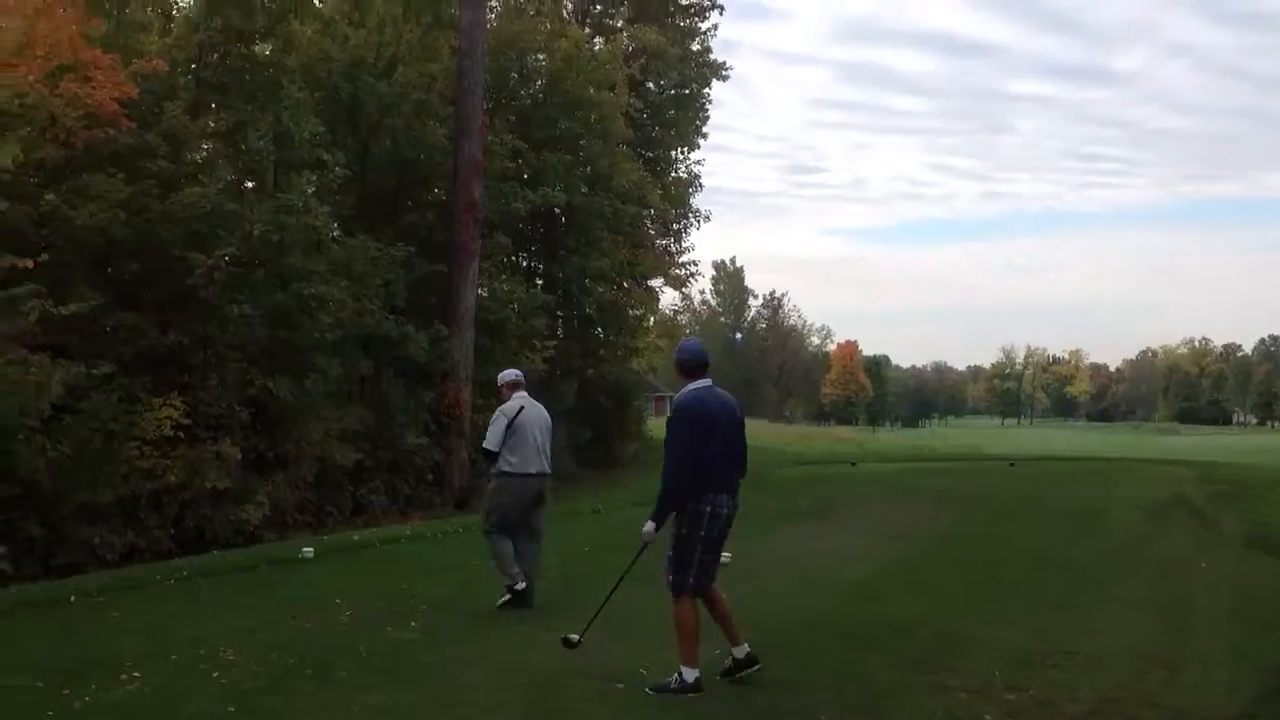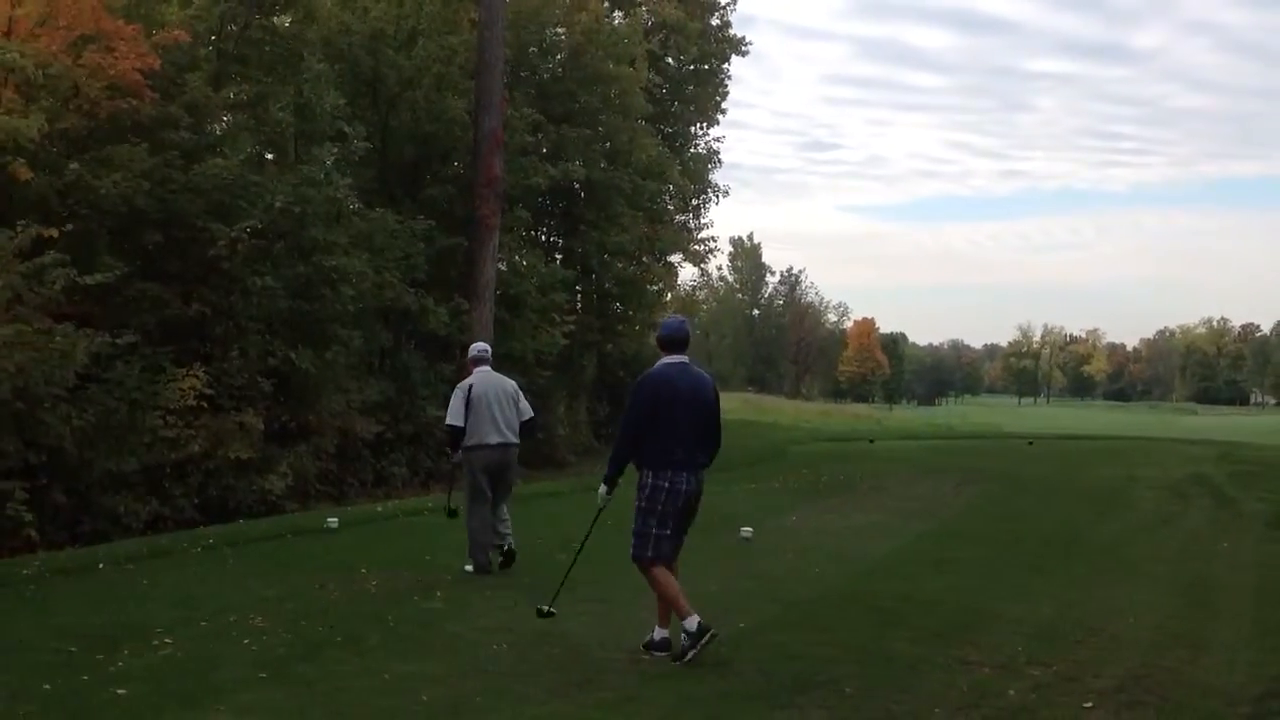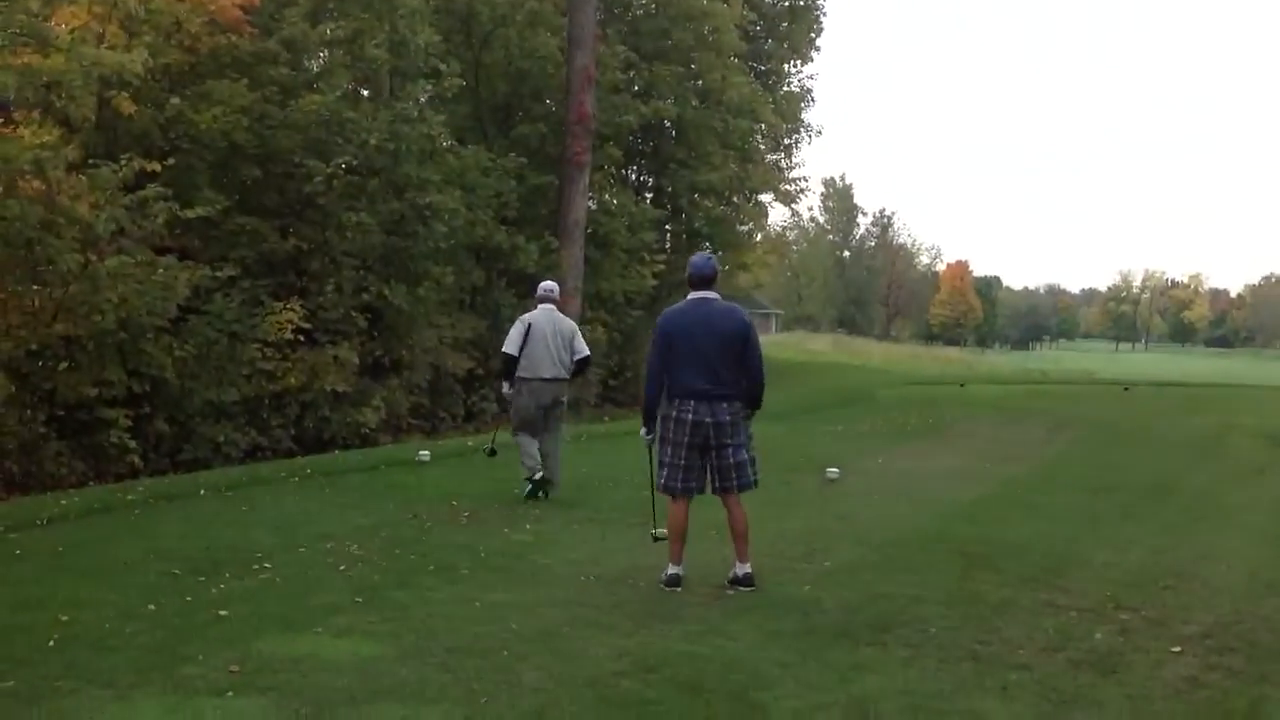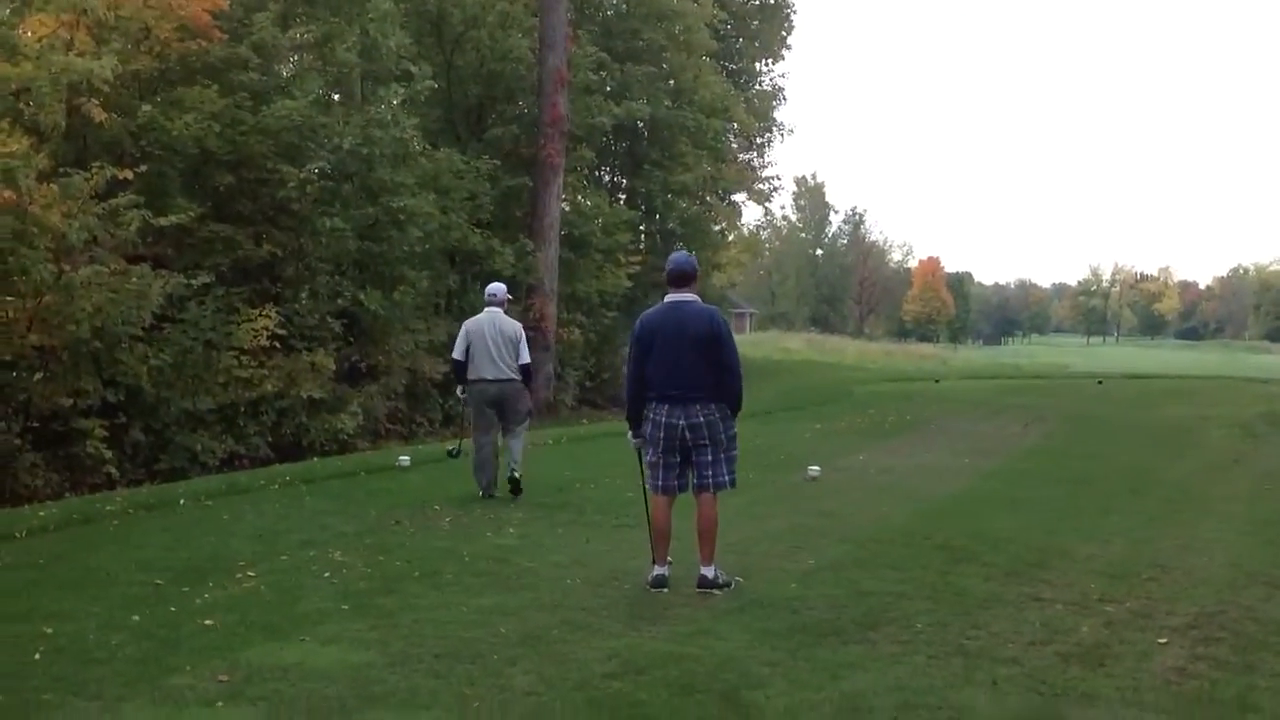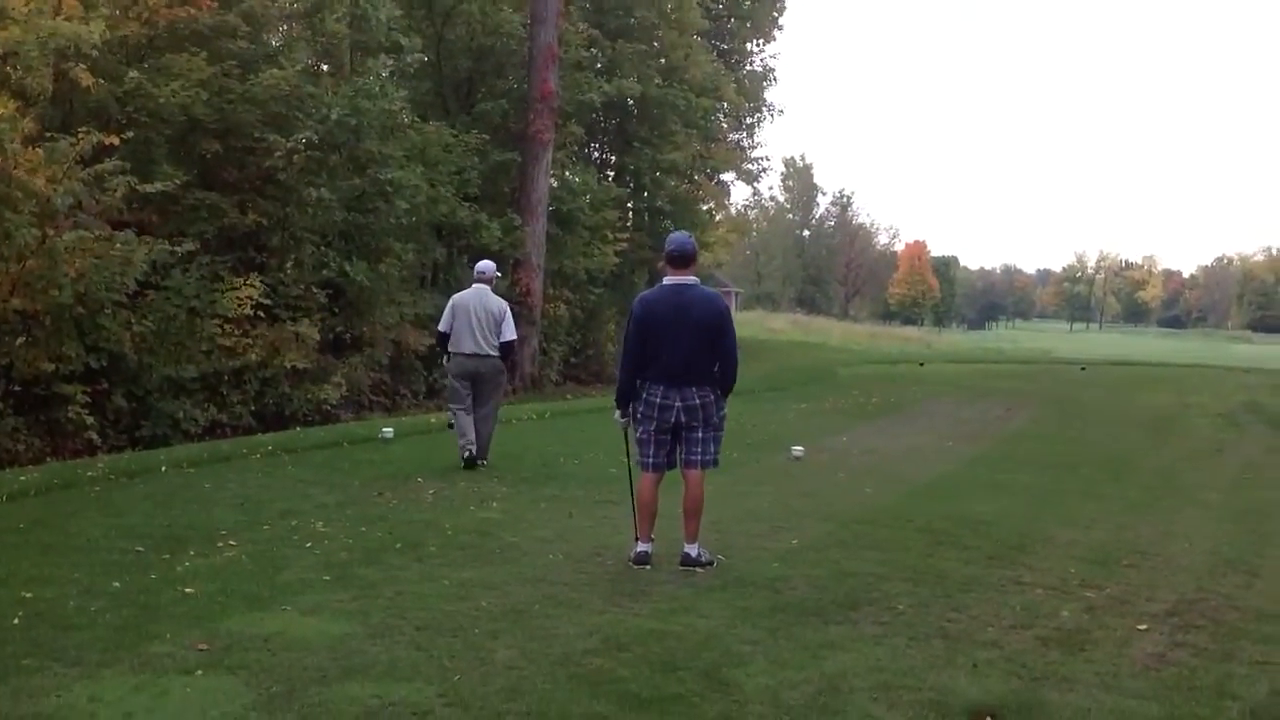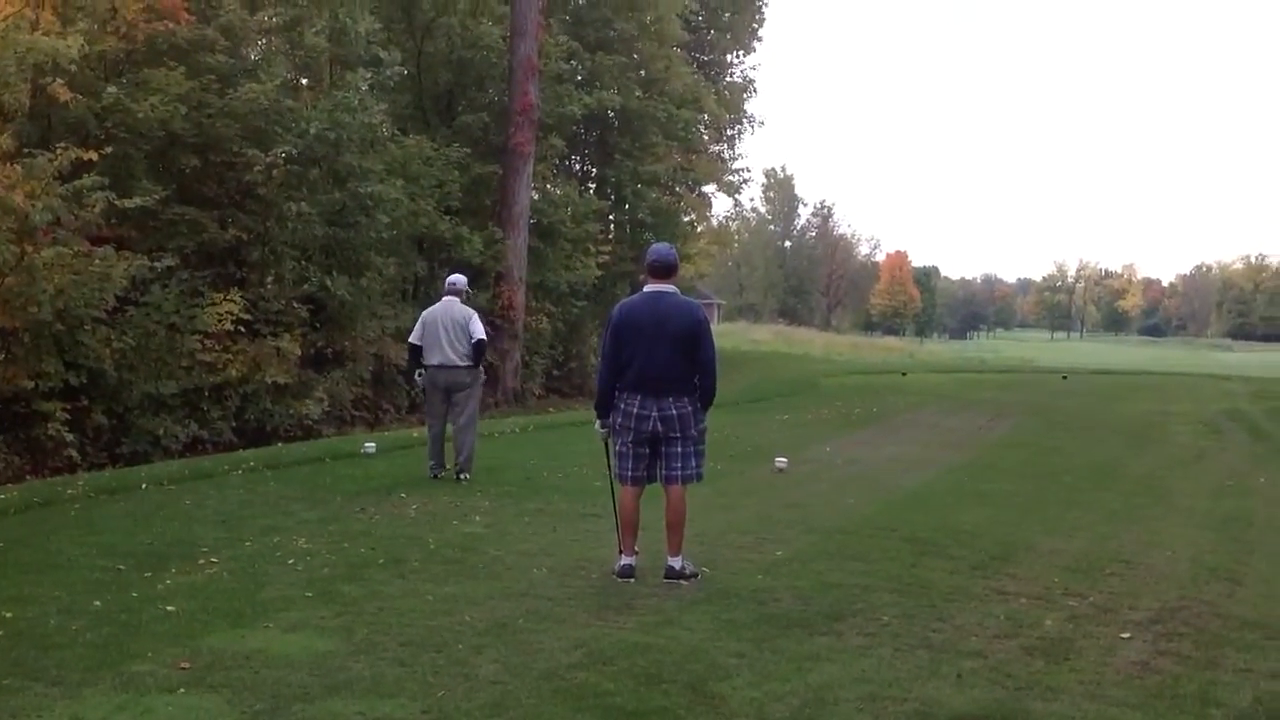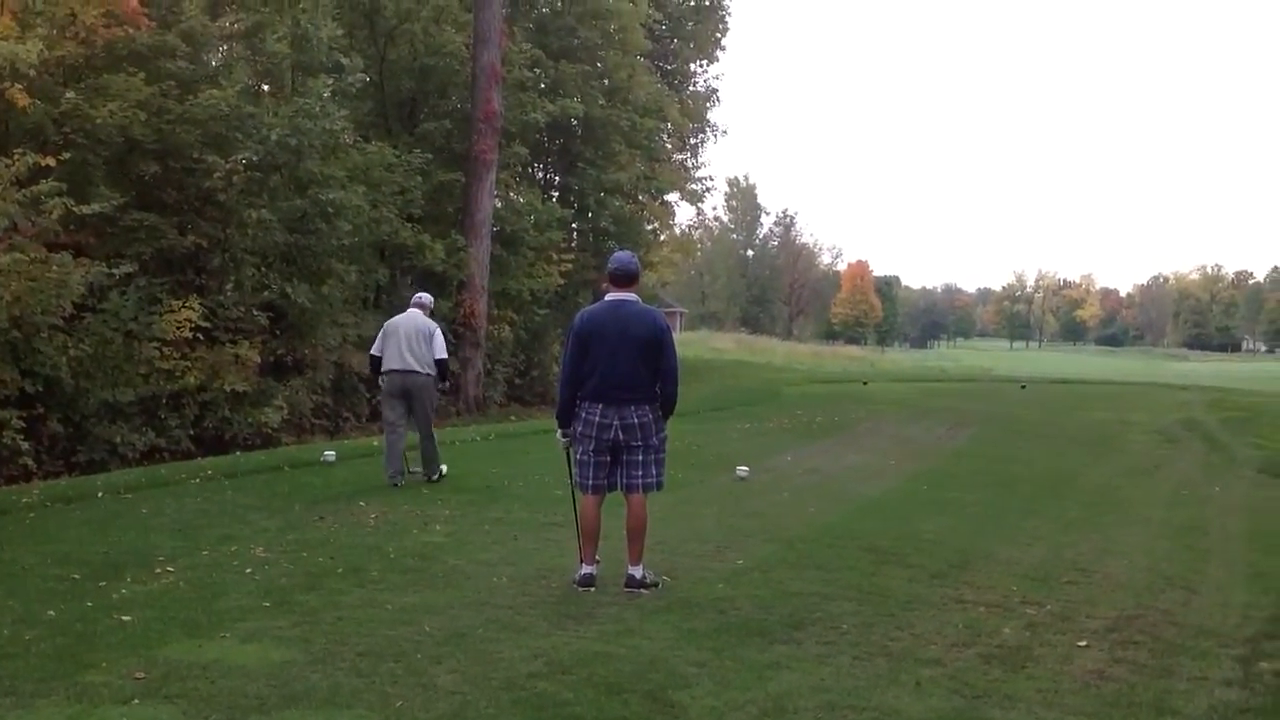
dt=0.7s
person 1, frame 1
left shoulder: (685, 406)
right shoulder: (727, 402)
left elbow: (677, 470)
right elbow: (739, 456)
left wrist: (657, 518)
left hip: (697, 505)
right hip: (724, 500)
left knee: (682, 588)
right knee: (701, 582)
left ankle: (688, 674)
right ankle: (741, 652)
person 1, frame 2
left shoulder: (652, 381)
right shoulder: (705, 382)
left elbow: (629, 435)
right elbow: (714, 437)
left wrist: (610, 480)
left hip: (659, 478)
right hip: (691, 478)
left knee: (648, 559)
right knee: (664, 557)
left ankle: (693, 625)
right ankle: (661, 634)
person 1, frame 3
left shoulder: (670, 318)
right shoulder: (737, 317)
left elbow: (655, 372)
right elbow: (755, 371)
left wrist: (649, 419)
right wrist: (749, 408)
left hip: (683, 411)
right hip: (728, 411)
left knee: (679, 495)
right knee: (732, 493)
left ankle: (674, 569)
right ankle: (743, 569)
person 1, frame 4
left shoulder: (647, 321)
right shoulder: (712, 317)
left elbow: (635, 376)
right elbow: (731, 371)
left wrist: (635, 422)
right wrist: (731, 412)
left hip: (661, 415)
right hip: (706, 413)
left knee: (662, 495)
right knee: (706, 494)
left ankle: (659, 570)
right ankle: (708, 571)
person 1, frame 5
left shoulder: (646, 302)
right shoulder: (714, 302)
left elbow: (631, 358)
right elbow: (729, 357)
left wrist: (623, 402)
right wrist: (721, 394)
left hip: (654, 395)
right hip: (700, 396)
left knee: (649, 472)
right knee: (694, 473)
left ankle: (642, 547)
right ankle: (691, 550)
person 1, frame 6
left shoulder: (624, 310)
right shoulder: (693, 312)
left elbow: (608, 365)
right elbow: (707, 367)
left wrist: (603, 412)
right wrist: (703, 406)
left hip: (632, 406)
right hip: (679, 407)
left knee: (630, 486)
right knee: (676, 486)
left ankle: (627, 560)
right ankle: (675, 563)
person 1, frame 7
left shoulder: (586, 318)
right shoulder: (655, 320)
left elbow: (570, 374)
right elbow: (669, 375)
left wrist: (564, 421)
right wrist: (663, 415)
left hip: (593, 414)
right hip: (640, 415)
left knee: (591, 494)
right knee: (636, 495)
left ankle: (587, 570)
right ankle: (635, 572)
person 2, frame 1
left shoulder: (506, 411)
right shoulder: (542, 411)
left elbow: (489, 450)
left wrist: (496, 463)
left hip: (511, 481)
right hip: (539, 480)
left knee: (496, 531)
right knee: (529, 536)
left ankle: (516, 581)
right ankle: (523, 595)
person 2, frame 2
left shoulder: (465, 387)
right shoulder: (509, 384)
left elbow: (454, 426)
right elbow: (527, 420)
left wrist: (455, 450)
left hip: (478, 452)
right hip: (508, 451)
left knee: (478, 506)
right knee: (498, 501)
left ankle: (481, 562)
right ankle: (504, 543)
person 2, frame 3
left shoulder: (525, 320)
right shoulder: (569, 325)
left elbow: (509, 355)
right elbow: (584, 359)
left wrist: (507, 381)
right wrist: (567, 376)
left hip: (529, 385)
right hip: (558, 387)
left knee: (524, 432)
right knee: (551, 437)
left ankle: (536, 472)
right ankle: (543, 488)
person 2, frame 4
left shoulder: (469, 325)
right shoulder: (515, 327)
left elbow: (458, 360)
right elbow: (525, 365)
left wrist: (461, 384)
right wrist: (525, 387)
left hip: (480, 388)
right hip: (511, 387)
left knee: (484, 438)
right knee: (515, 431)
left ankle: (487, 488)
right ankle: (515, 469)
person 2, frame 5
left shoulder: (456, 299)
right shoulder: (501, 305)
left elbow: (442, 332)
right elbow: (508, 341)
left wrist: (448, 353)
right wrist: (502, 361)
left hip: (460, 362)
right hip: (490, 364)
left knee: (460, 407)
right knee: (485, 411)
left ankle: (468, 446)
right ankle: (480, 456)
person 2, frame 6
left shoulder: (428, 313)
right shoulder: (468, 314)
left elbow: (413, 345)
right elbow: (480, 342)
left wrist: (417, 368)
right wrist: (476, 365)
left hip: (434, 374)
right hip: (463, 374)
left knee: (435, 423)
right knee: (464, 424)
left ankle: (435, 469)
right ankle: (462, 470)
person 2, frame 7
left shoulder: (390, 324)
right shoulder: (431, 326)
left elbow: (374, 355)
right elbow: (441, 359)
left wrist: (379, 375)
right wrist: (443, 379)
left hip: (393, 379)
right hip: (422, 380)
left knee: (393, 428)
right knee: (425, 428)
left ankle: (395, 477)
right ankle: (432, 471)
